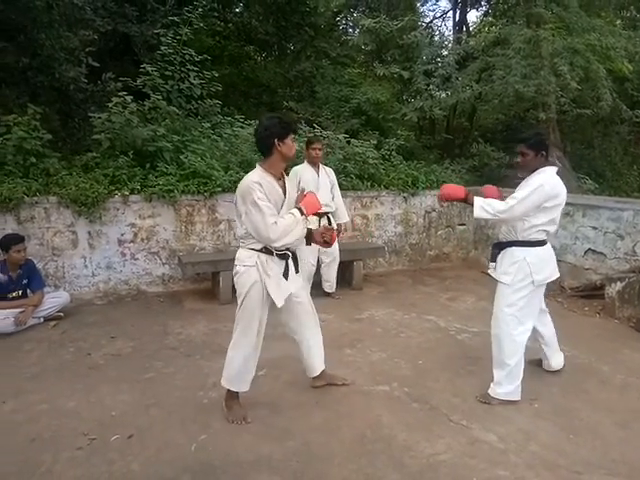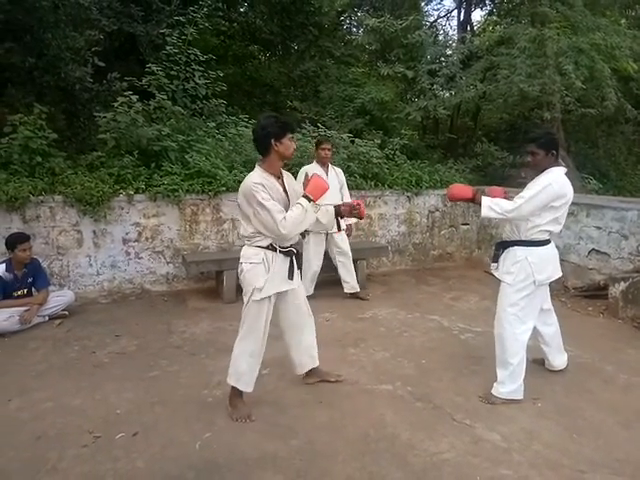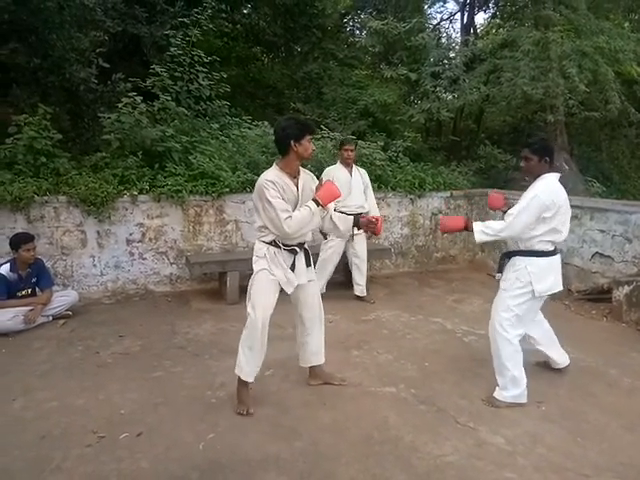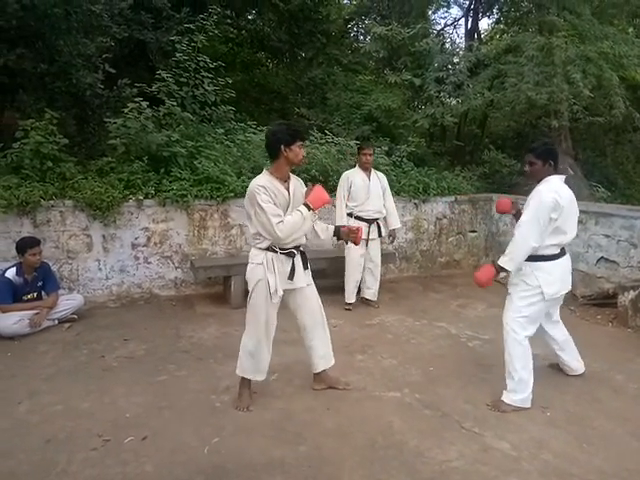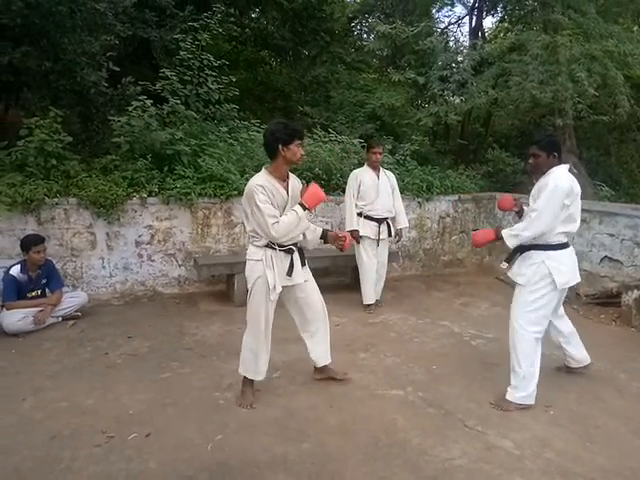
dt=0.3s
person 1, frame 1
left shoulder: (284, 181)
right shoulder: (253, 185)
right elbow: (272, 233)
left wrist: (309, 234)
right wrist: (301, 211)
left hip: (283, 263)
right hip: (256, 265)
left knee: (306, 317)
right knee: (249, 333)
left ankle: (319, 373)
right ankle: (232, 397)
person 1, frame 2
left shoulder: (286, 178)
right shoulder: (254, 186)
left elbow: (301, 215)
right elbow: (285, 228)
left wrist: (338, 210)
right wrist: (309, 198)
left hip: (284, 260)
right hip: (261, 262)
left knee: (300, 318)
right knee: (254, 330)
left ankle: (310, 370)
right ankle: (236, 395)
person 1, frame 3
left shoulder: (308, 178)
right shoulder: (268, 182)
left elbow: (327, 218)
right elbow: (288, 227)
left wrist: (357, 222)
right wrist: (316, 202)
left hip: (299, 256)
right hip: (271, 257)
left knee: (312, 312)
right knee: (258, 319)
left ankle: (316, 370)
right ankle: (243, 384)
person 1, frame 4
left shoulder: (297, 183)
right shoulder: (259, 188)
left elbow: (308, 225)
right elbow: (280, 232)
left wrist: (338, 231)
right wrist: (308, 207)
left hip: (295, 261)
right hip: (267, 263)
left knee: (313, 317)
right knee: (260, 326)
left ankle: (321, 374)
right ankle: (246, 383)
person 1, frame 5
left shoulder: (294, 182)
right shoulder: (258, 187)
right elbow: (275, 231)
left wrist: (325, 235)
right wrist: (303, 206)
left hip: (293, 258)
right hip: (265, 261)
left knee: (315, 310)
right knee: (259, 323)
left ankle: (322, 366)
right ankle: (248, 383)
person 2, frame 1
left shoulder: (545, 183)
right shoulder: (540, 179)
left elbow: (509, 210)
right elbow: (519, 211)
left wrist: (469, 198)
right wrist: (496, 201)
left hip: (524, 259)
right hip: (527, 255)
left knee: (507, 321)
right knee: (535, 311)
left ankle: (506, 390)
right ankle: (553, 359)
person 2, frame 2
left shoulder: (553, 183)
right shoulder: (549, 180)
left elbow: (517, 209)
right elbow: (526, 210)
left wrist: (478, 199)
right wrist: (505, 201)
left hip: (527, 258)
right hip: (535, 255)
left knee: (511, 320)
right knee: (540, 310)
left ankle: (508, 389)
right ankle: (556, 359)
person 2, frame 3
left shoulder: (540, 191)
right shoulder: (554, 188)
left elbow: (511, 228)
left wrist: (471, 227)
right wrist: (511, 211)
left hip: (530, 267)
right hip: (541, 262)
left knee: (504, 326)
right knee: (529, 317)
left ankle: (511, 392)
right ankle: (557, 358)
person 2, frame 4
left shoulder: (544, 193)
right shoulder: (563, 191)
left elbow: (527, 237)
left wrist: (501, 265)
right wrist: (521, 216)
left hip: (538, 271)
right hip: (554, 264)
left knee: (516, 327)
right knee: (548, 318)
left ankle: (517, 397)
right ankle: (571, 364)
person 2, frame 5
left shoulder: (557, 182)
right shoulder: (554, 181)
left elbow: (538, 224)
left wrist: (502, 234)
right wrist: (522, 211)
left hip: (547, 261)
right hip: (548, 259)
left knee: (524, 321)
right knee: (552, 314)
left ankle: (520, 394)
right ankle: (577, 360)
person 3, frame 1
left shoulder: (329, 172)
right shoulder: (297, 171)
left elbow: (337, 197)
left wrist: (341, 220)
left hip: (327, 220)
left knee: (332, 256)
right knee: (307, 260)
left ankle: (329, 288)
person 3, frame 2
left shoulder: (338, 172)
right shoulder: (307, 171)
left elbow: (345, 197)
left wrist: (350, 221)
left hip: (336, 221)
left knee: (344, 254)
right knee: (312, 260)
left ankle: (353, 289)
right ankle: (304, 292)
person 3, frame 3
left shoulder: (362, 173)
right shoulder: (331, 172)
left elbow: (370, 198)
left knee: (360, 258)
right knee: (328, 257)
left ankle: (360, 292)
person 3, frame 4
left shoulder: (380, 177)
right shoulder: (348, 176)
left elbow: (388, 202)
right elbow: (341, 202)
left wrist: (393, 226)
left hip: (375, 226)
right hip: (356, 225)
left knee: (373, 263)
right knee: (354, 263)
left ankle: (369, 295)
right ankle: (349, 299)
person 3, frame 5
left shoulder: (389, 176)
right shoulder: (357, 175)
left elbow: (396, 201)
right elbow: (350, 202)
left wrist: (399, 225)
right wrist: (353, 228)
left hip: (384, 225)
right hip: (366, 225)
left knee: (381, 263)
right knee: (368, 263)
left ankle: (375, 296)
right ankle: (369, 300)
